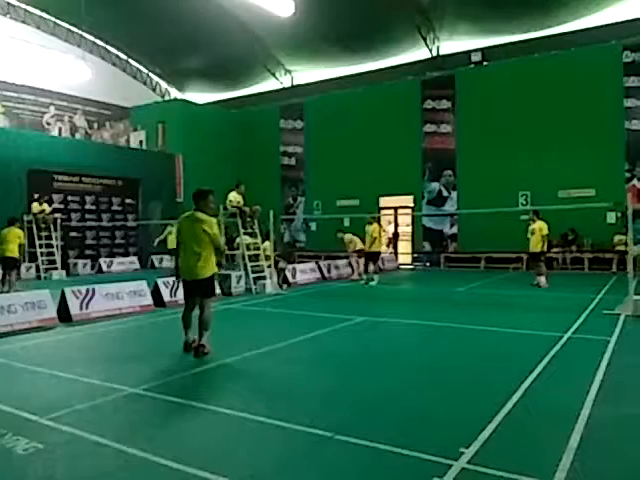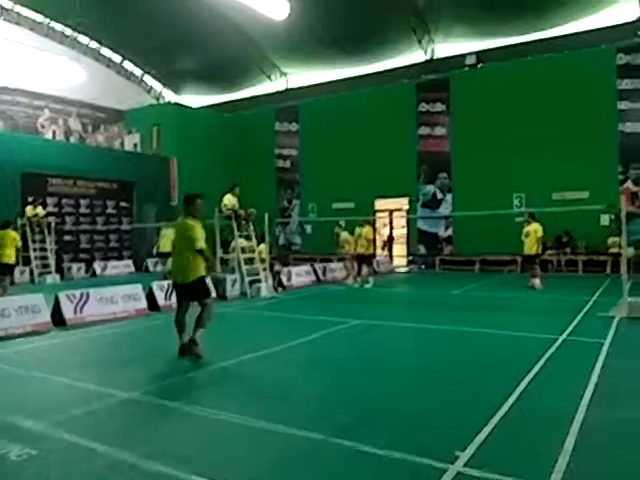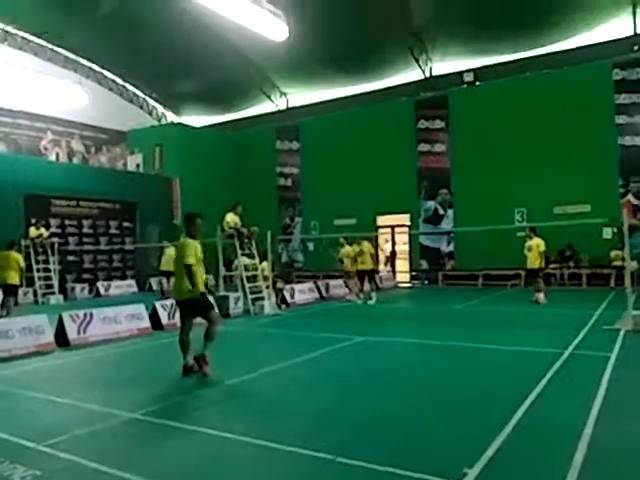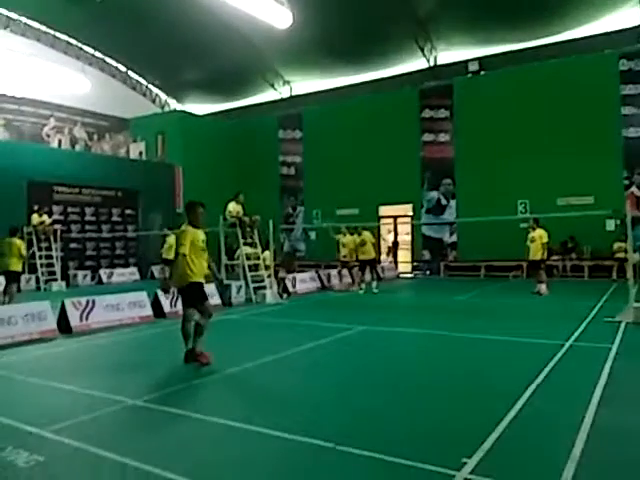
dt=0.2s
person 1, frame 1
left shoulder: (183, 219)
right shoulder: (209, 222)
left elbow: (179, 245)
right elbow: (219, 247)
left wrist: (177, 266)
right wrist: (219, 260)
left hip: (186, 271)
right hip: (204, 270)
left knee: (189, 305)
right knee: (205, 307)
left ankle: (188, 341)
right ankle: (202, 344)
person 1, frame 2
left shoulder: (181, 224)
right shoulder: (193, 226)
right elbow: (201, 250)
right wrist: (211, 267)
left hip: (178, 273)
right hip: (193, 274)
left knee: (182, 309)
right knee: (207, 306)
left ankle: (184, 344)
right ankle: (195, 340)
person 1, frame 3
left shoulder: (191, 243)
right shoulder: (188, 244)
right elbow: (189, 267)
left wrist: (206, 286)
right wrist: (195, 289)
left hip: (182, 293)
right hip: (191, 292)
left knee: (186, 327)
right knee: (214, 319)
left ankle: (188, 363)
right ankle: (202, 355)
person 1, frame 4
left shoulder: (200, 232)
right shoulder: (186, 232)
left elbow: (204, 256)
right elbow: (179, 256)
right wrist: (172, 278)
left hip: (195, 279)
right hip: (189, 280)
left knee: (189, 315)
right knee: (207, 312)
left ankle: (190, 351)
right ankle: (196, 349)
